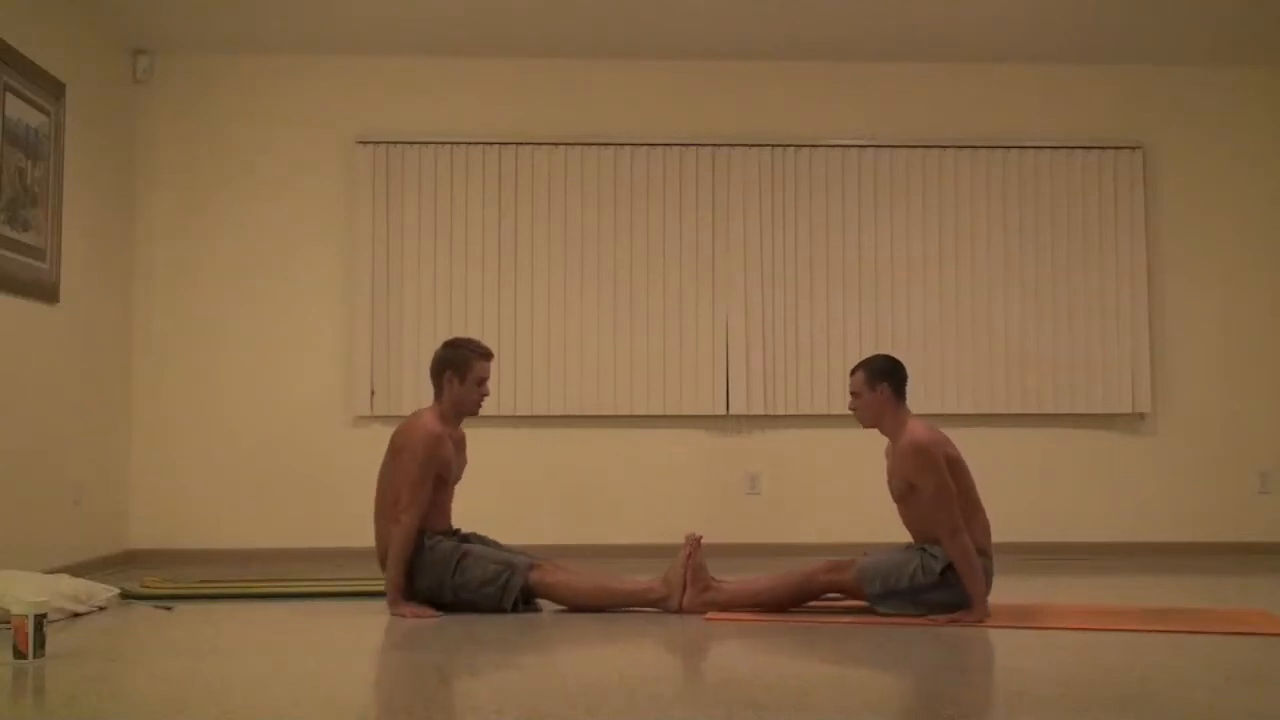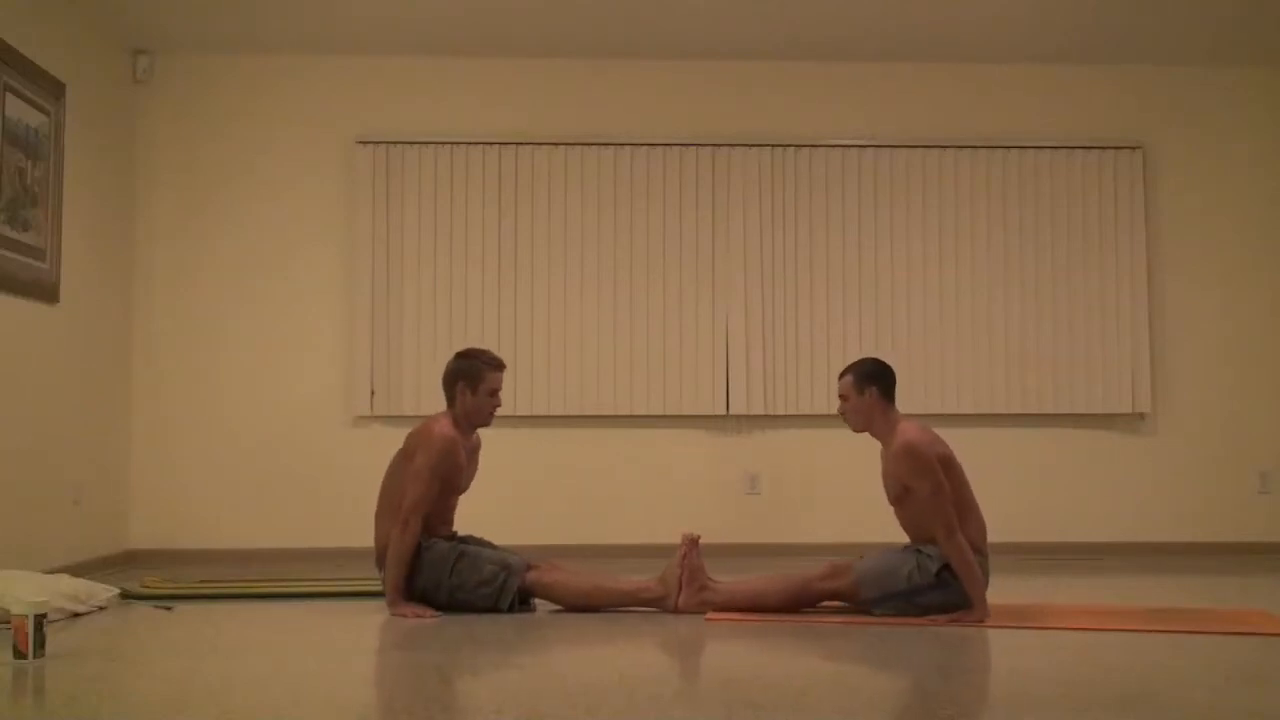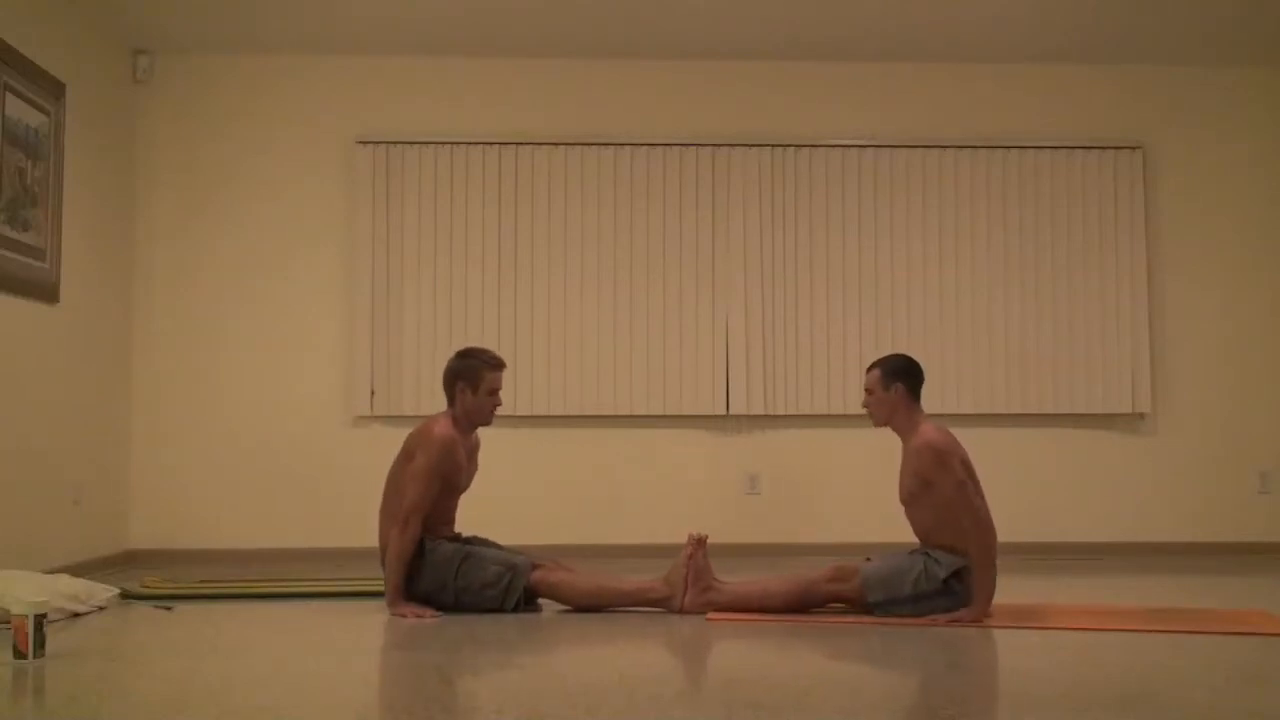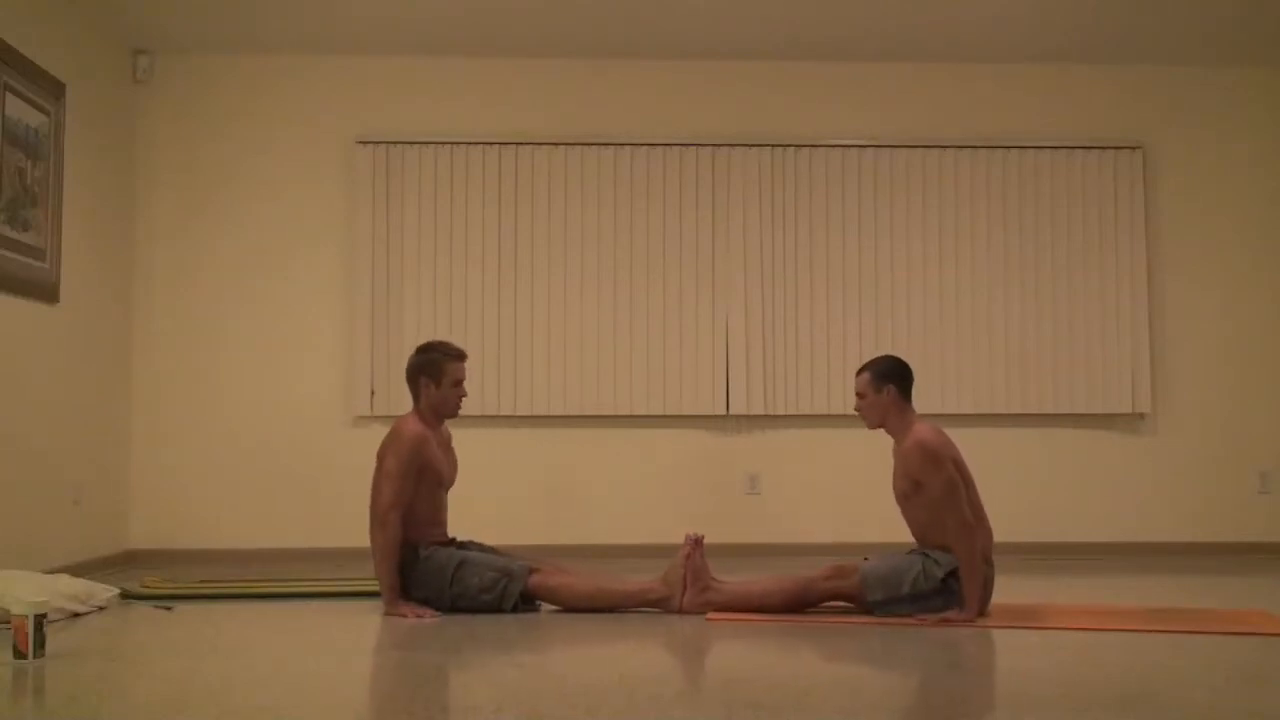
dt=0.5s
person 1, frame 1
left shoulder: (916, 445)
right shoulder: (897, 447)
left elbow: (952, 531)
left wrist: (978, 606)
left hip: (952, 572)
right hip: (938, 562)
left knee: (832, 574)
right knee: (833, 572)
left ankle: (711, 596)
right ankle: (716, 592)
person 1, frame 2
left shoulder: (907, 446)
right shoulder: (895, 443)
left elbow: (948, 531)
left wrist: (978, 606)
left hip: (949, 572)
right hip: (937, 563)
left knee: (830, 580)
right knee: (831, 577)
left ankle: (708, 595)
right ankle: (712, 591)
person 1, frame 3
left shoulder: (927, 445)
right shoulder: (917, 442)
left elbow: (979, 522)
left wrist: (978, 604)
left hip: (955, 576)
right hip: (941, 565)
left knee: (835, 581)
right knee: (838, 576)
left ankle: (713, 596)
right ankle: (717, 591)
person 1, frame 4
left shoulder: (920, 445)
right shoulder: (907, 444)
left elbow: (963, 525)
left wrist: (970, 607)
left hip: (953, 576)
right hip: (940, 566)
left knee: (834, 580)
right knee: (836, 576)
left ankle: (711, 596)
right ankle: (717, 591)
person 2, frame 1
left shoulder: (454, 434)
right shoulder: (427, 433)
right elbow: (405, 517)
right wrist: (396, 598)
left hip: (441, 546)
right hip: (419, 559)
left knee: (543, 566)
right knee: (535, 575)
left ankle: (658, 590)
right ankle: (662, 593)
person 2, frame 2
left shoulder: (470, 441)
right shoulder: (441, 438)
right elbow: (409, 520)
right wrist: (395, 598)
left hip: (438, 549)
right hip: (416, 561)
left knee: (542, 568)
right knee: (532, 576)
left ankle: (653, 590)
right ankle: (657, 593)
person 2, frame 3
left shoulder: (470, 440)
right shoulder: (440, 438)
right elbow: (406, 519)
right wrist: (396, 598)
left hip: (440, 551)
right hip: (420, 562)
left knee: (547, 566)
right knee: (537, 575)
left ankle: (660, 590)
right ankle: (664, 593)
person 2, frame 4
left shoulder: (440, 435)
right shoulder: (411, 436)
right elbow: (385, 518)
right wrist: (393, 599)
left hip: (439, 553)
right hip: (416, 566)
left knee: (542, 569)
right knee: (533, 579)
left ankle: (658, 591)
right ankle: (660, 593)
